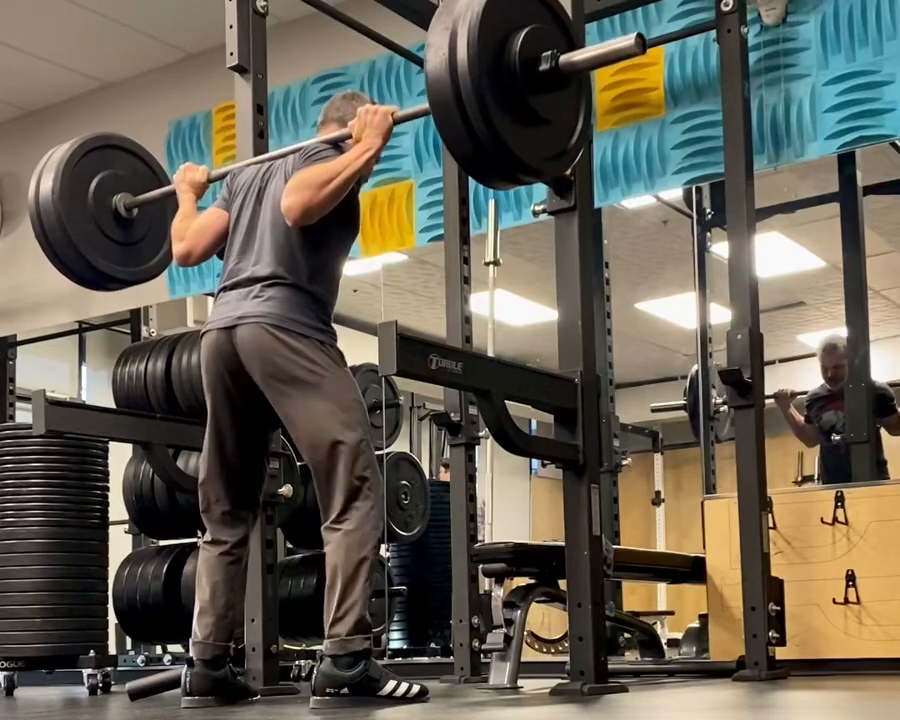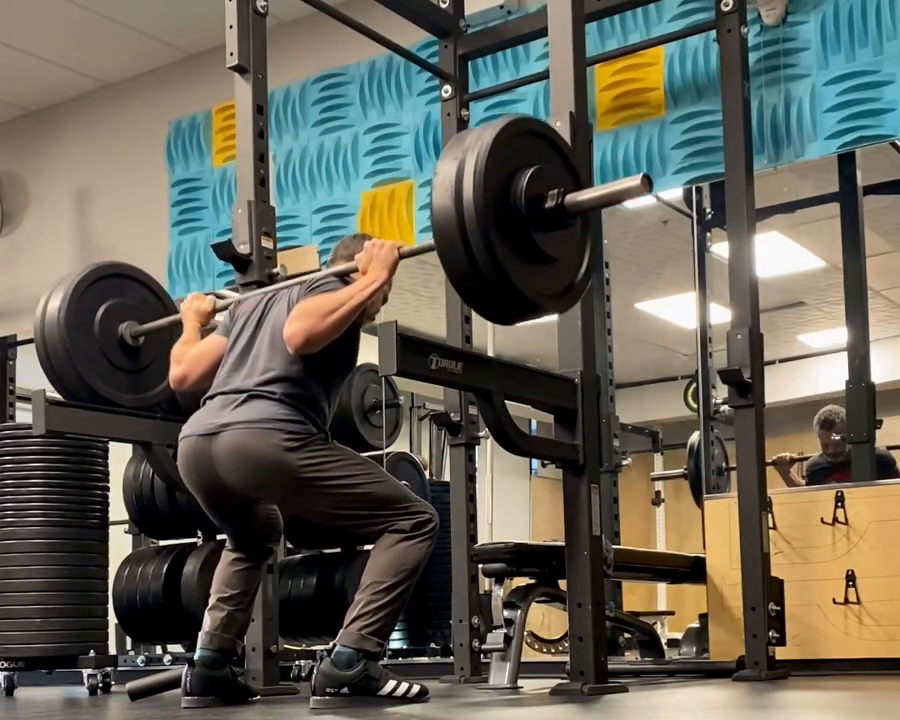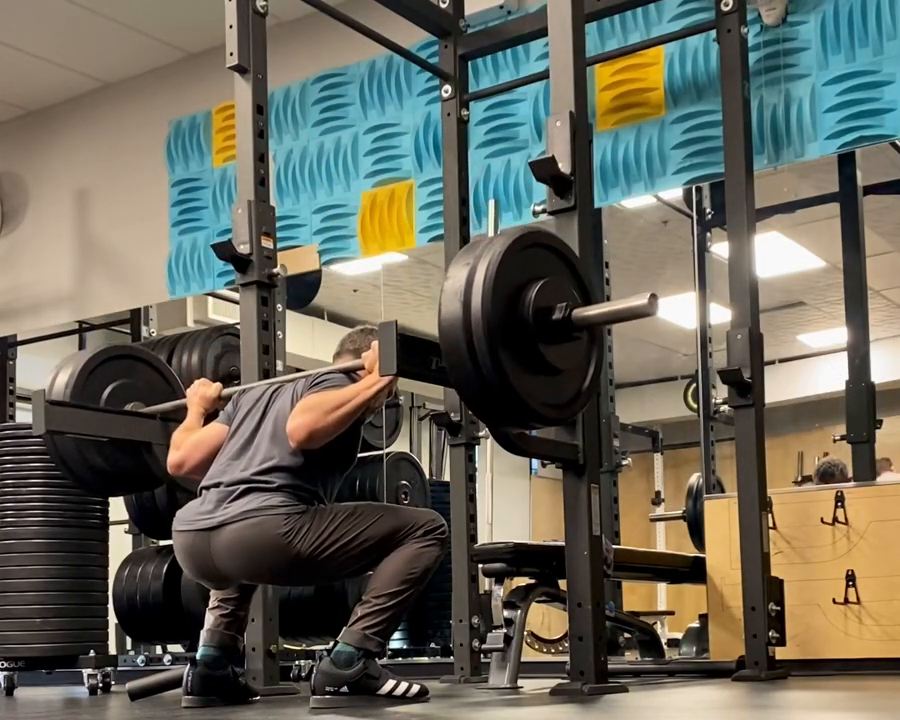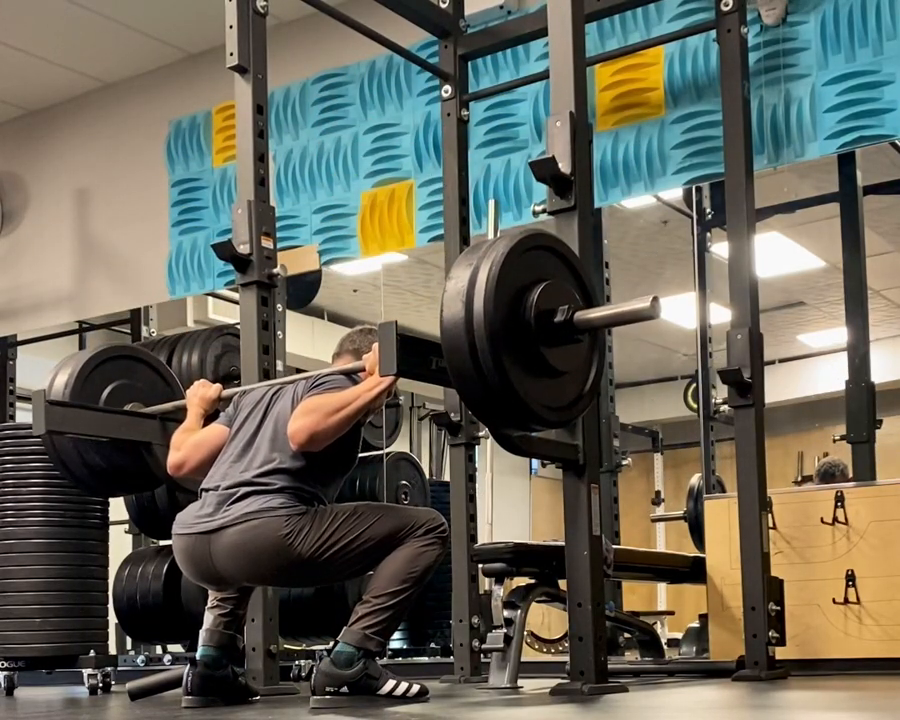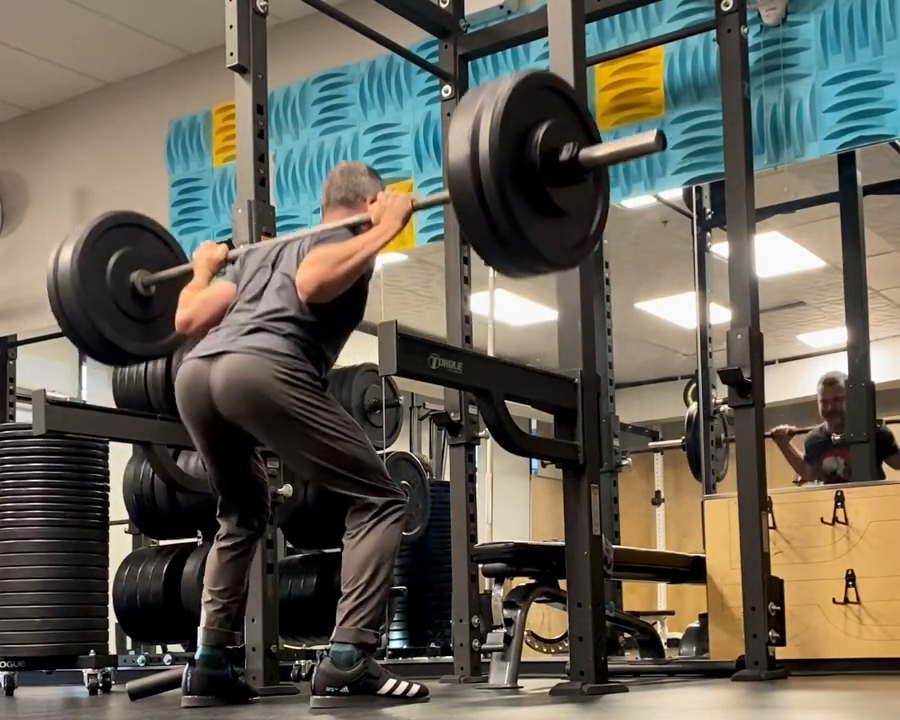
dt=1s
person 1, frame 1
left shoulder: (249, 173)
right shoulder: (334, 158)
left elbow: (186, 248)
right elbow: (298, 203)
left wrist: (188, 194)
right wrist: (371, 146)
left hip: (221, 332)
right hip: (281, 328)
left knee: (227, 512)
right knee: (352, 493)
left ankle: (208, 664)
right ankle: (345, 662)
person 1, frame 2
left shoulder: (254, 302)
right shoulder: (337, 290)
left elbow: (182, 375)
right elbow: (299, 334)
left wrist: (192, 323)
right wrist: (375, 278)
left hip: (195, 446)
right hip: (262, 439)
left knee: (253, 539)
right knee: (412, 520)
left ankle: (210, 666)
right ankle: (348, 665)
person 1, frame 3
left shoulder: (257, 392)
right shoulder: (339, 383)
left elbow: (180, 460)
right elbow: (302, 429)
left wrist: (197, 408)
right wrist: (380, 378)
left hip: (191, 542)
right hip: (260, 531)
right knee: (424, 530)
left ankle: (211, 666)
right ankle: (347, 667)
person 1, frame 4
left shoulder: (257, 395)
right shoulder: (339, 385)
left elbow: (180, 461)
right elbow: (303, 432)
left wrist: (197, 409)
right wrist: (381, 381)
left hip: (190, 547)
right hip: (260, 537)
right knee: (426, 529)
left ankle: (210, 667)
right ankle: (347, 668)
person 1, frame 5
left shoulder: (265, 250)
right shoulder: (353, 239)
left elbow: (188, 318)
right elbow: (313, 283)
left wrist: (205, 271)
right wrist: (388, 228)
left hip: (194, 374)
right hip: (264, 371)
left knee: (242, 517)
right knee: (378, 501)
left ankle: (210, 664)
right ankle: (348, 663)
